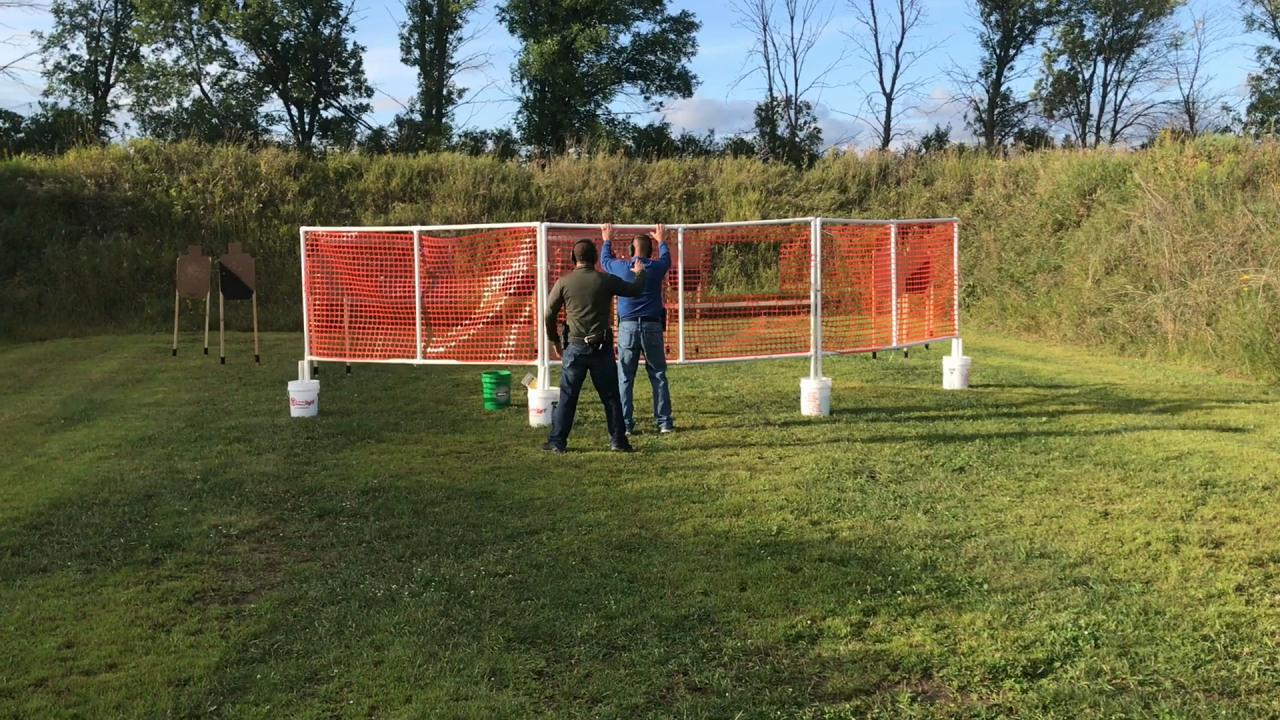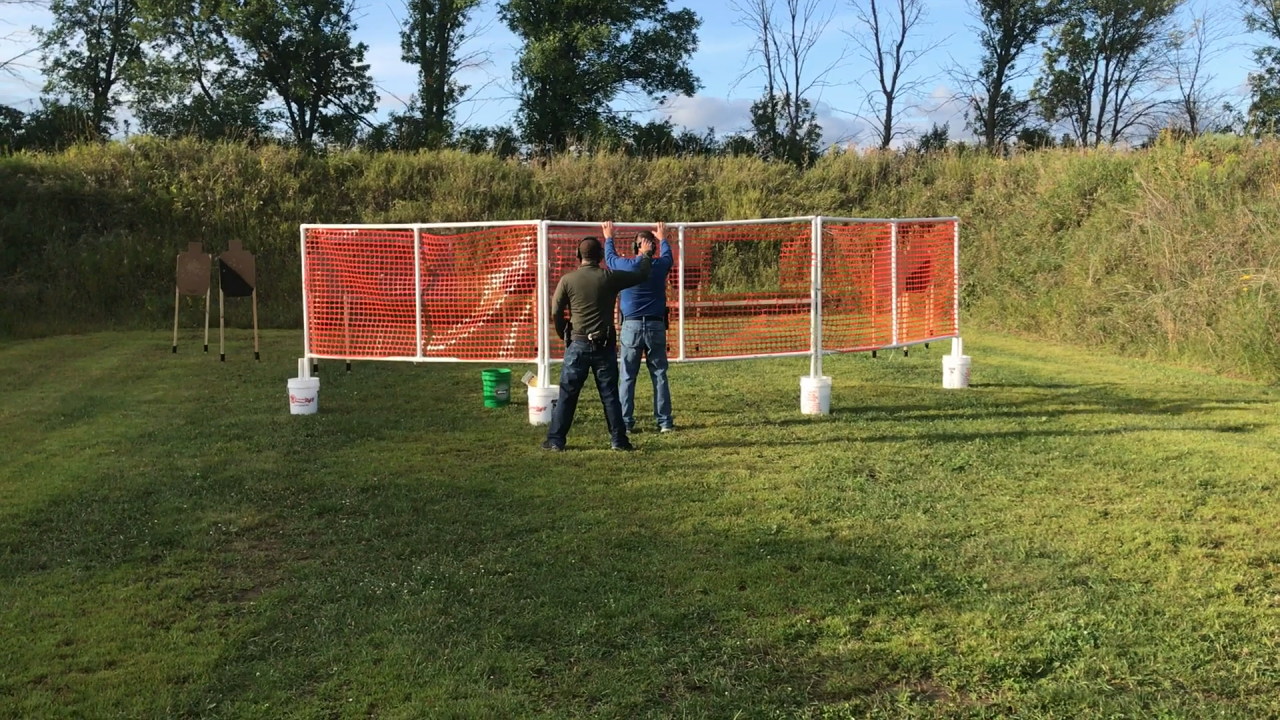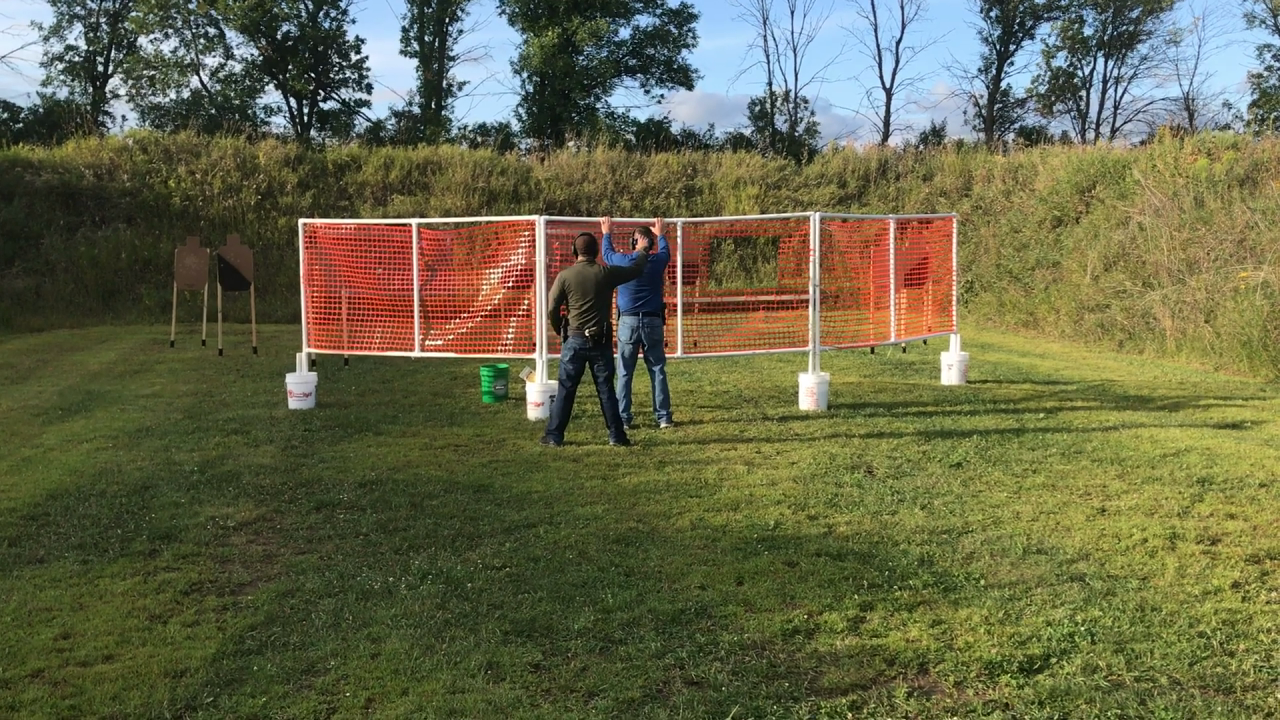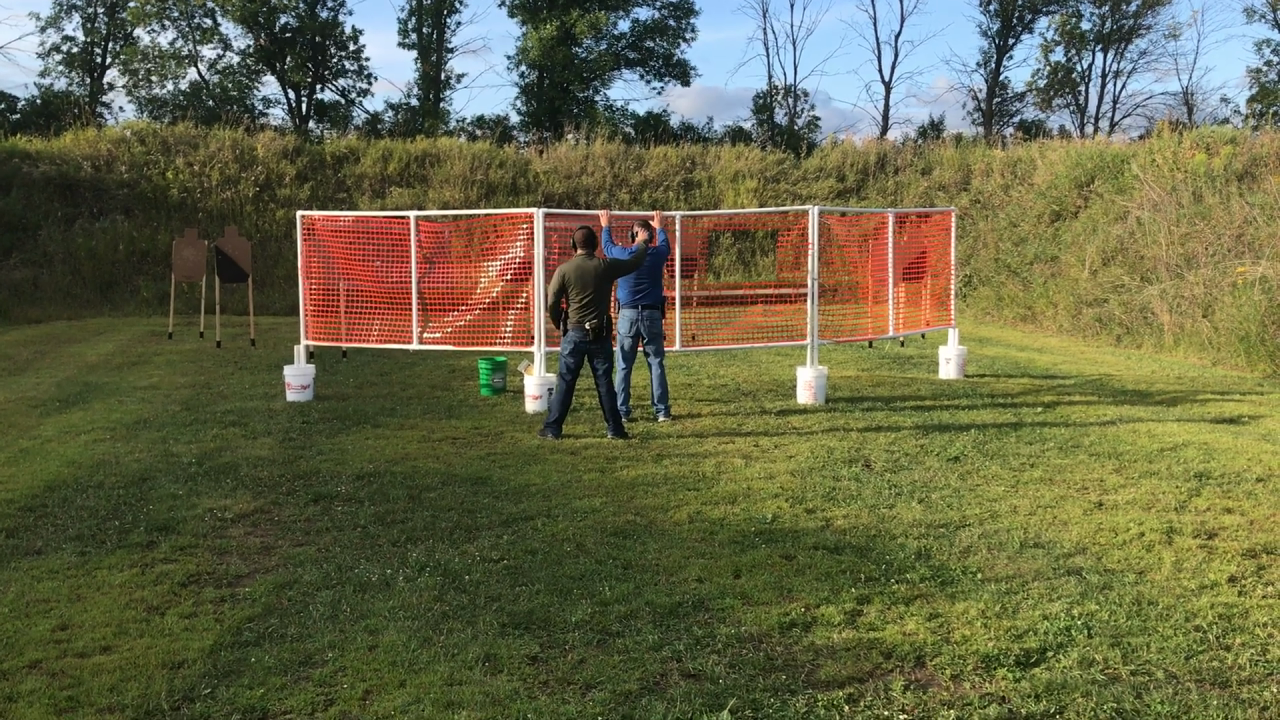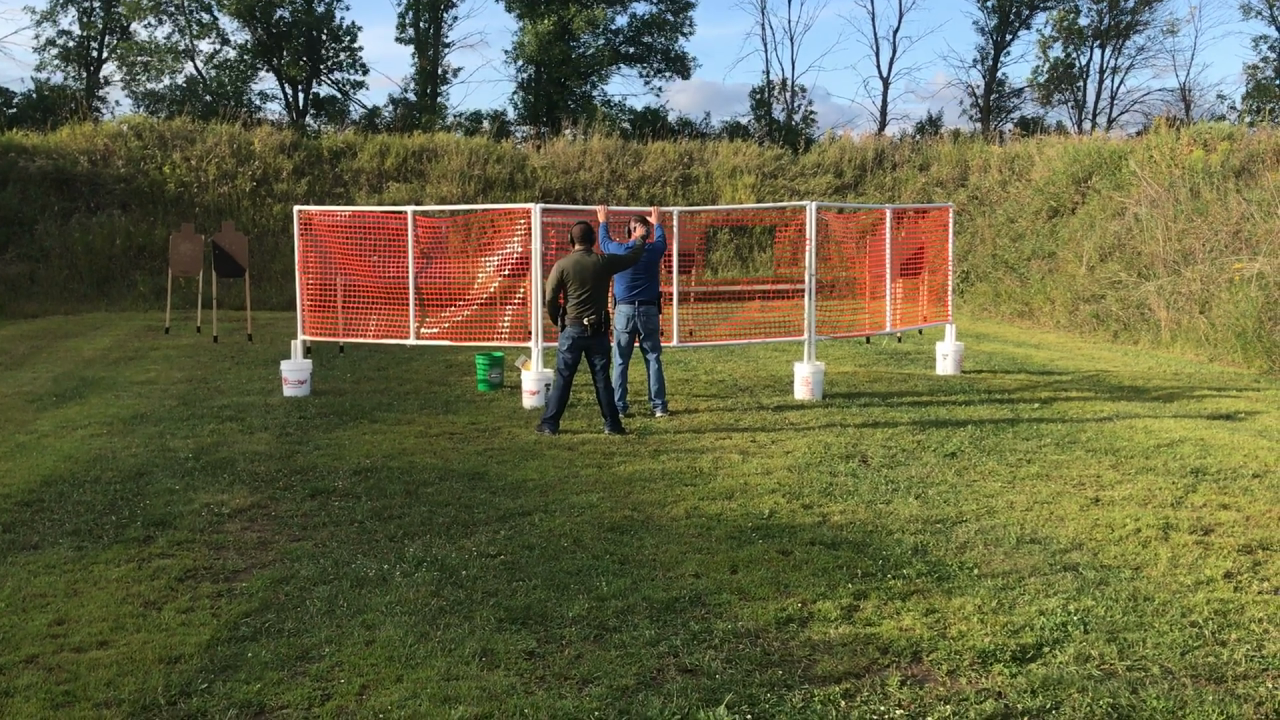
dt=0.5s
person 1, frame 1
left shoulder: (564, 282)
right shoulder: (606, 280)
left elbow: (549, 315)
right elbow: (635, 291)
left wrist: (555, 340)
right wrist: (639, 273)
left hip: (574, 346)
right hip: (601, 347)
left knee: (567, 397)
right knee: (610, 396)
left ankle: (557, 442)
right ankle: (618, 441)
person 1, frame 2
left shoulder: (568, 279)
right shoulder: (610, 277)
left elbow: (556, 312)
right elbow: (641, 274)
left wrist: (564, 335)
right wrist: (646, 254)
left hip: (577, 344)
right hip: (604, 345)
left knee: (567, 394)
right knee: (610, 395)
left ankle: (556, 440)
right ankle: (618, 440)
person 1, frame 3
left shoulder: (565, 276)
right shoulder: (607, 273)
left elbow: (552, 309)
right elbow: (637, 270)
left wrist: (560, 331)
right wrist: (643, 251)
left hip: (574, 340)
right hip: (601, 341)
left knee: (565, 390)
right knee: (606, 389)
left ankle: (554, 435)
right ankle: (616, 436)
person 1, frame 4
left shoulder: (564, 269)
right shoulder: (606, 266)
left elbow: (552, 303)
right elbow: (635, 262)
left wrist: (560, 325)
right wrist: (643, 244)
left hip: (574, 333)
right hip: (600, 334)
left knee: (564, 383)
right knee: (605, 383)
left ankle: (552, 428)
right ankle: (614, 429)
person 1, frame 5
left shoulder: (562, 265)
right shoulder: (604, 262)
left elbow: (550, 298)
right elbow: (633, 257)
left wrist: (558, 321)
right wrist: (641, 240)
left hip: (572, 329)
right hip: (598, 330)
left knee: (562, 379)
right knee: (602, 379)
left ankle: (550, 424)
right ankle: (612, 424)
person 2, frame 1
left shoulder: (620, 267)
right shoulder: (657, 267)
left elbow: (605, 261)
right elbow: (666, 258)
left wrist: (607, 241)
right wrist: (661, 240)
left hip: (628, 327)
right hip: (652, 326)
left knee: (626, 378)
right knee: (658, 376)
left ankle: (625, 424)
right ankle: (664, 422)
person 2, frame 2
left shoulder: (625, 265)
right shoulder: (661, 265)
left elbow: (610, 257)
right elbow: (667, 255)
left wrist: (609, 238)
right wrist: (662, 238)
left hip: (631, 325)
right hip: (655, 325)
left knee: (627, 377)
right knee: (659, 375)
left ankle: (625, 422)
right ankle: (664, 421)
person 2, frame 3
left shoulder: (622, 260)
right shoulder: (658, 261)
left elbow: (606, 252)
right elbow: (665, 251)
left wrist: (606, 234)
right wrist: (660, 234)
left hip: (628, 321)
right hip: (653, 321)
left knee: (625, 373)
right knee: (658, 370)
left ankle: (623, 418)
right ankle: (664, 416)
person 2, frame 4
left shoulder: (622, 254)
right shoulder: (658, 254)
left elbow: (607, 245)
right elbow: (665, 244)
left wrist: (605, 226)
right wrist: (659, 227)
left hip: (628, 314)
right hip: (652, 314)
left knee: (624, 366)
right knee: (656, 364)
left ankle: (621, 411)
right ankle: (662, 411)
person 2, frame 5
left shoulder: (618, 250)
right shoulder: (654, 250)
left elbow: (604, 241)
right elbow: (662, 240)
left wrist: (603, 222)
right wrist: (657, 223)
left hip: (624, 310)
right hip: (649, 310)
left knee: (620, 362)
right knee: (653, 359)
left ankle: (619, 406)
right ankle: (659, 406)
